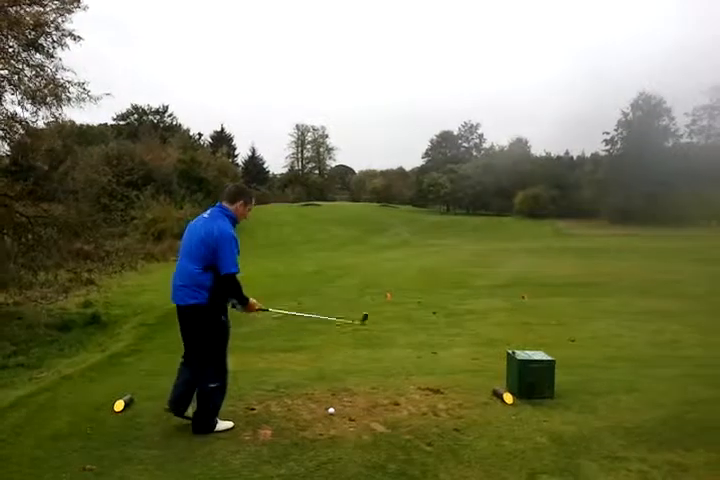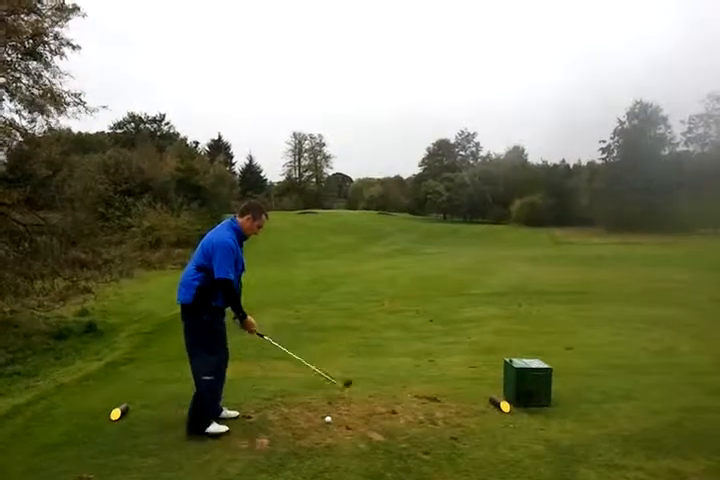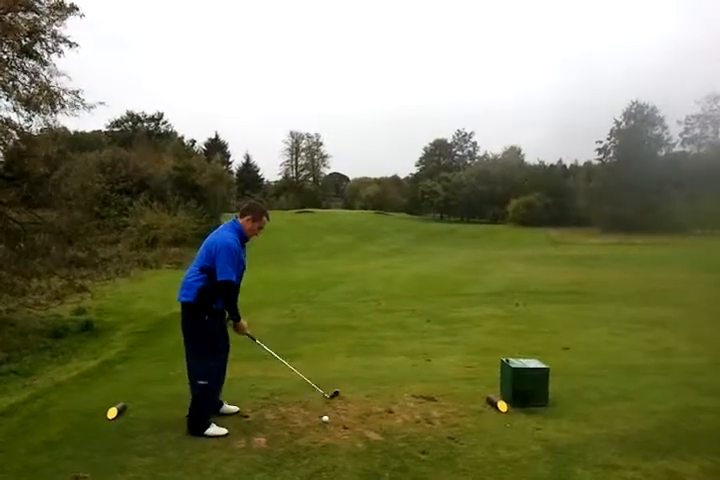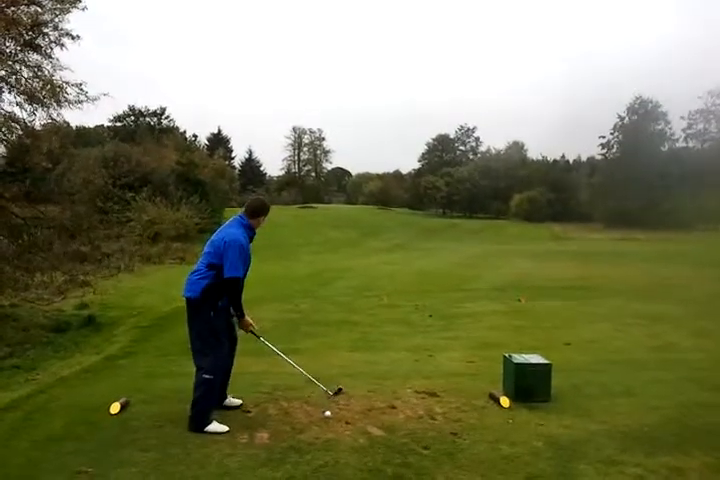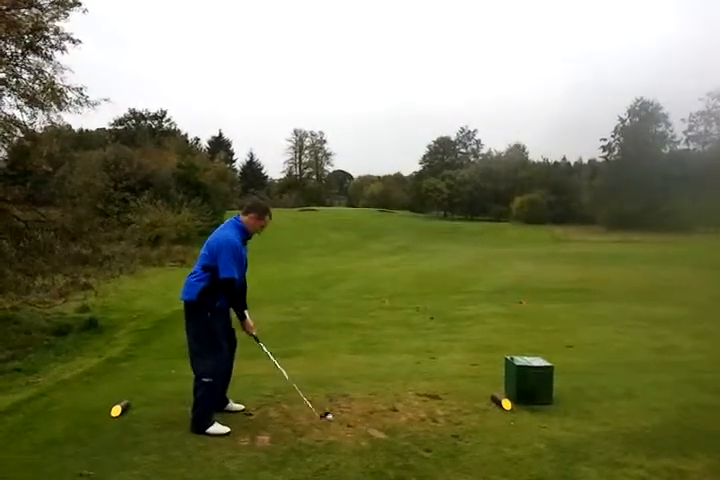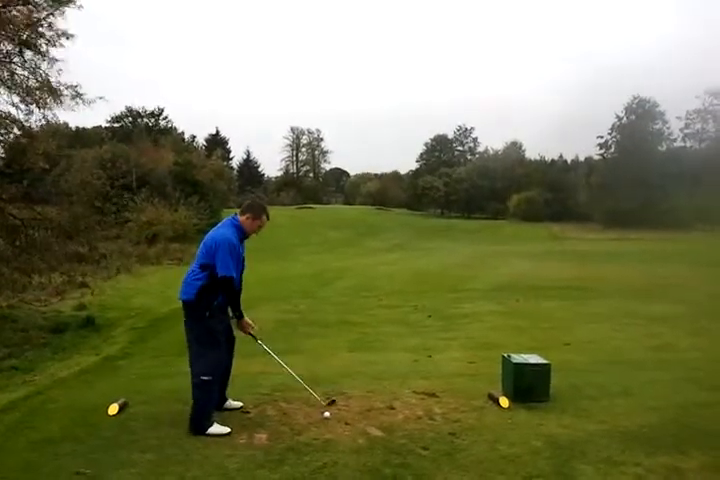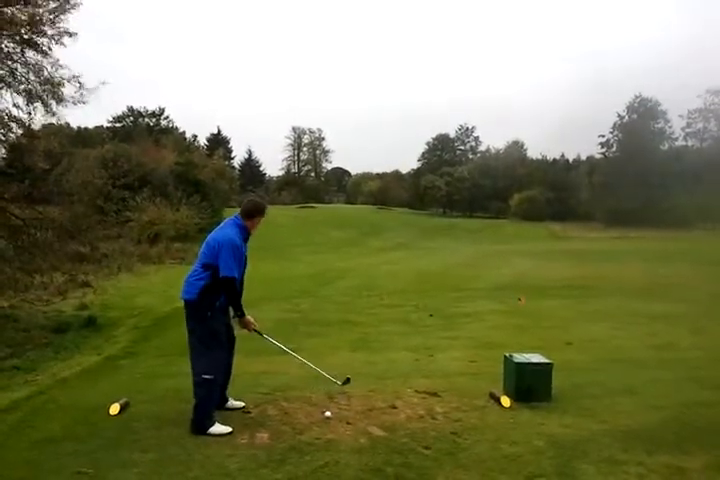
dt=0.7s
person 1, frame 1
left shoulder: (202, 220)
right shoulder: (224, 231)
right elbow: (228, 279)
left wrist: (233, 298)
right wrist: (245, 301)
left hip: (186, 297)
right hip: (205, 303)
left knee: (194, 355)
right knee: (213, 362)
left ankle: (178, 402)
right ankle: (205, 421)
person 1, frame 2
left shoulder: (230, 235)
right shoulder: (225, 240)
left elbow: (230, 281)
right elbow: (225, 284)
left wrist: (238, 312)
right wrist: (243, 316)
left hip: (208, 303)
right hip: (199, 305)
left knee: (215, 356)
right knee: (211, 358)
left ankle: (211, 408)
right ankle: (200, 419)
person 1, frame 3
left shoulder: (233, 236)
right shoulder: (227, 242)
left elbow: (231, 282)
right elbow: (225, 285)
left wrist: (233, 315)
right wrist: (236, 318)
left hip: (210, 303)
right hip: (199, 304)
left knee: (219, 353)
right knee: (205, 360)
left ankle: (212, 403)
right ankle: (199, 422)
person 1, frame 4
left shoulder: (238, 231)
right shoulder: (236, 239)
left elbow: (234, 279)
right elbow: (232, 282)
left wrist: (237, 311)
right wrist: (241, 315)
left hip: (214, 297)
right hip: (204, 300)
left knee: (227, 344)
right knee: (211, 356)
left ankle: (217, 395)
right ankle: (200, 419)
person 1, frame 5
left shoulder: (236, 234)
right shoulder: (229, 240)
left elbow: (238, 279)
right elbow: (229, 283)
left wrist: (244, 311)
right wrist: (242, 318)
left hip: (215, 301)
right hip: (202, 303)
left knee: (226, 348)
right knee: (210, 358)
left ankle: (218, 400)
right ankle: (201, 420)
person 1, frame 6
left shoulder: (234, 233)
right shoulder: (226, 238)
left elbow: (232, 279)
right elbow: (226, 282)
left wrist: (236, 313)
right wrist: (240, 316)
left hip: (212, 299)
right hip: (200, 301)
left knee: (225, 346)
right knee: (208, 357)
left ankle: (217, 398)
right ankle: (201, 420)
person 1, frame 7
left shoulder: (234, 230)
right shoulder: (230, 239)
left elbow: (233, 279)
right elbow: (228, 281)
left wrist: (237, 311)
right wrist: (241, 315)
left hip: (212, 299)
right hip: (203, 301)
left knee: (225, 347)
right knee: (209, 357)
left ankle: (218, 398)
right ankle: (202, 420)
